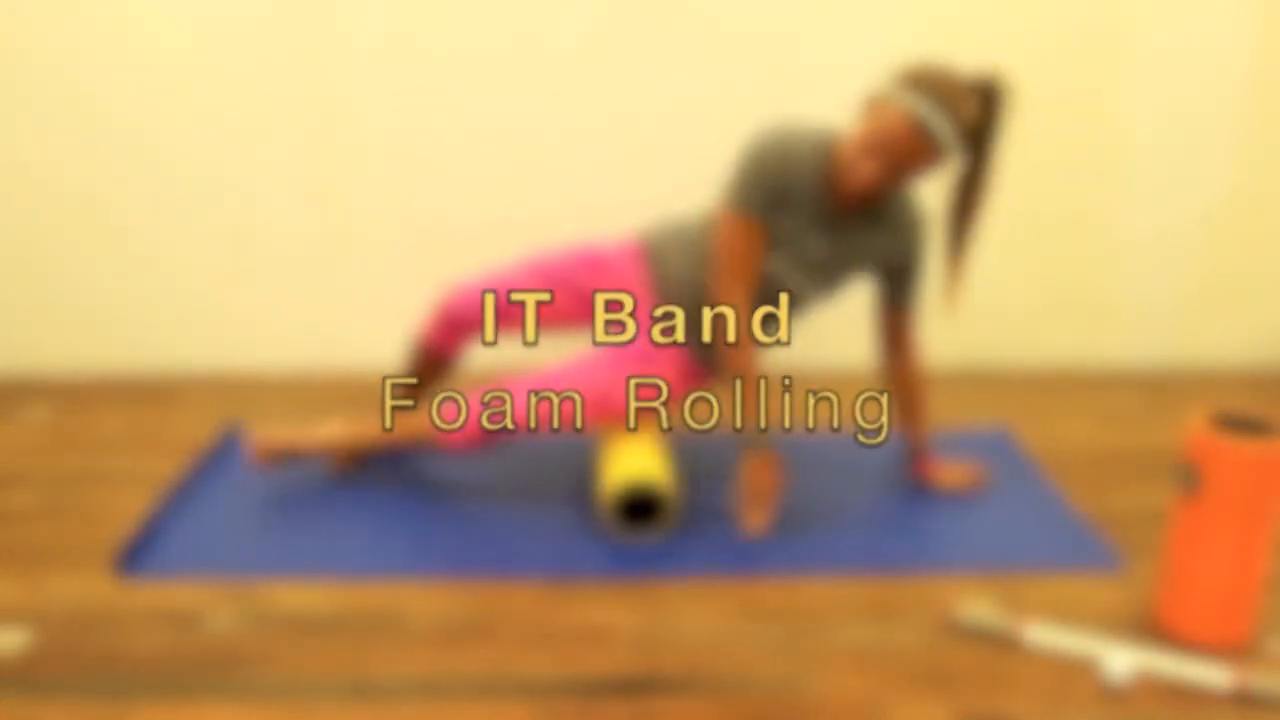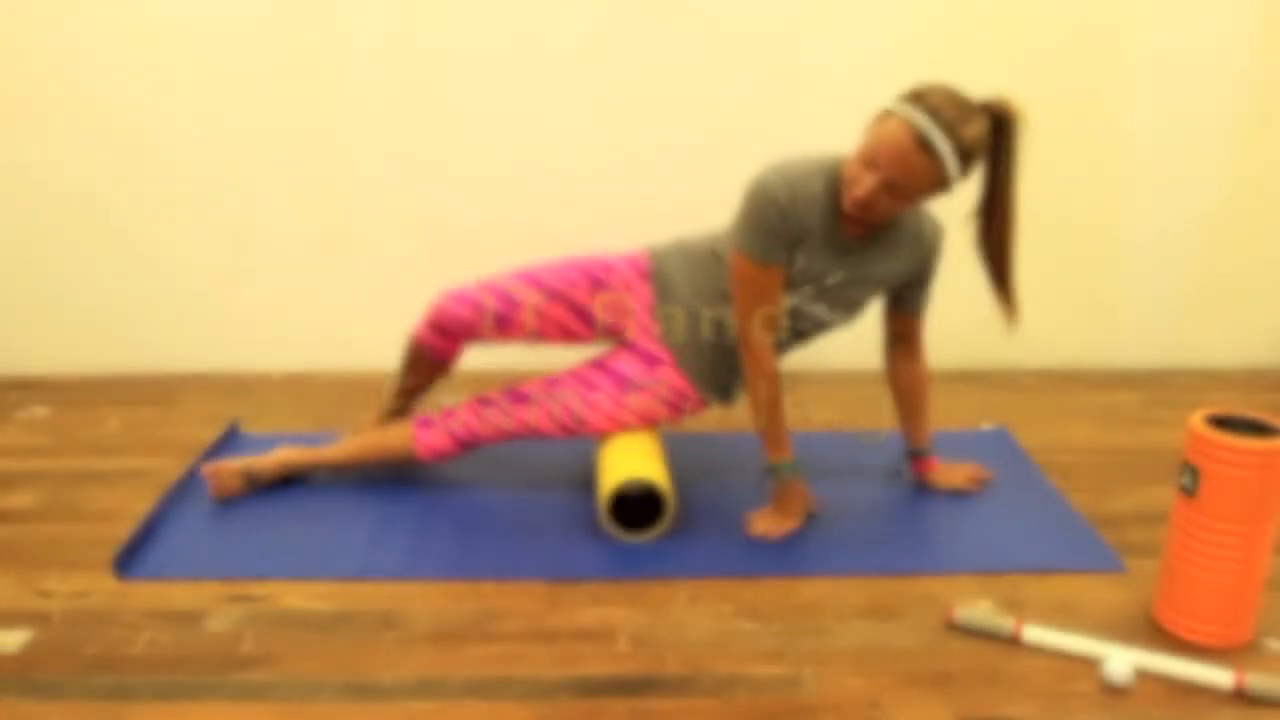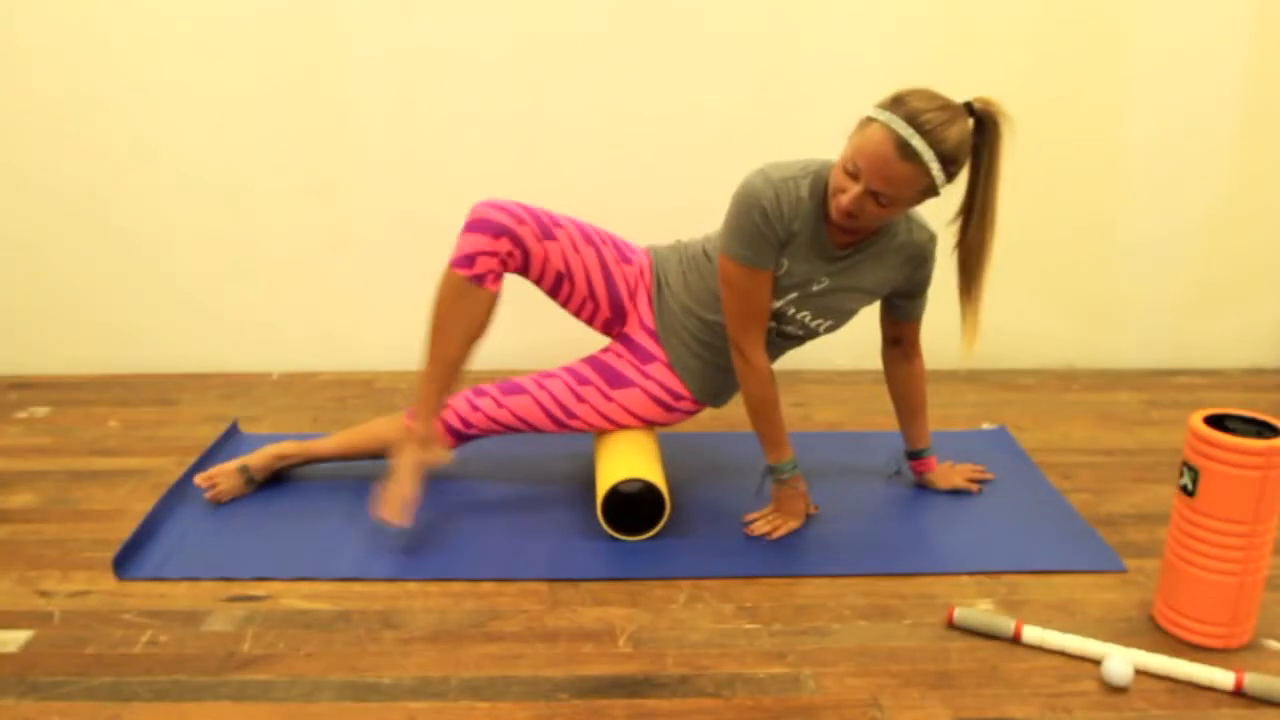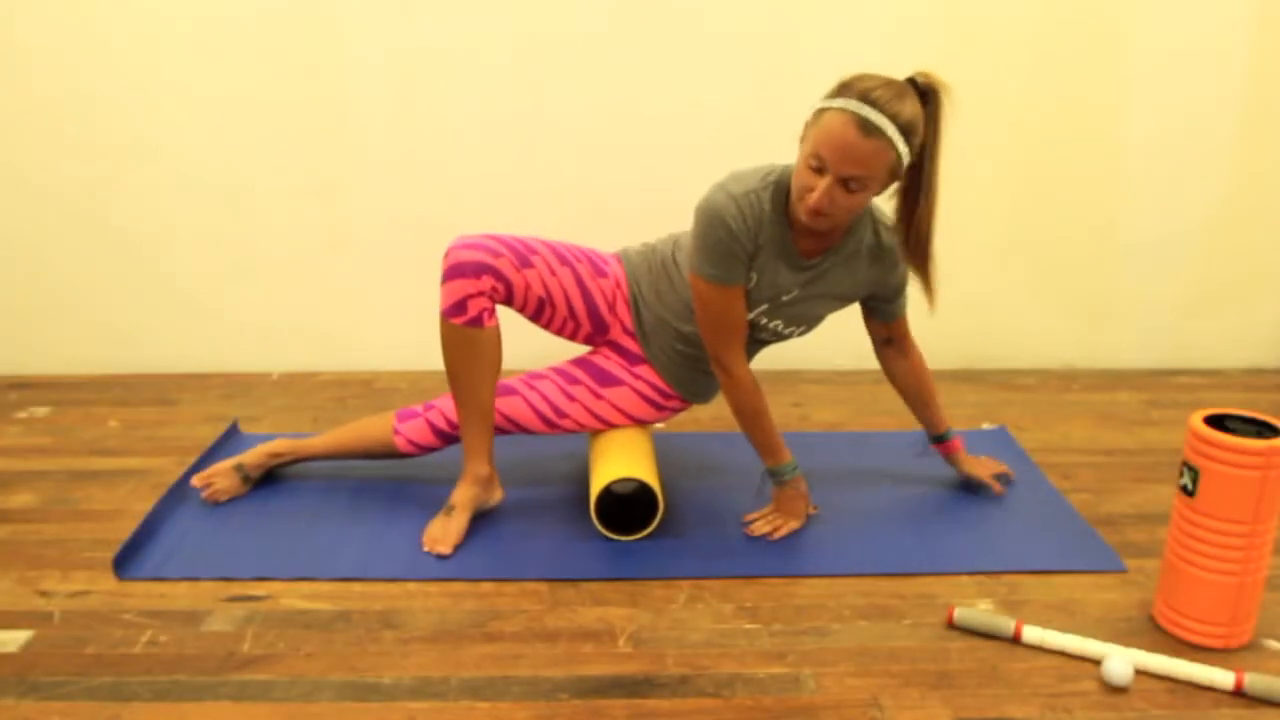
dt=0.4s
person 1, frame 1
left shoulder: (897, 233)
right shoulder: (779, 158)
left elbow: (898, 348)
right elbow: (731, 304)
left wrist: (922, 457)
right wrist: (757, 444)
left hip: (681, 354)
right hip: (643, 274)
right knee: (462, 312)
left ankle: (352, 440)
right ankle: (393, 417)
person 1, frame 2
left shoulder: (916, 245)
right shoulder: (786, 192)
left elbow: (904, 352)
right elbow: (757, 346)
left wrist: (924, 459)
right wrist: (784, 475)
left hip: (680, 374)
right hip: (647, 289)
left knee: (481, 421)
right knee: (456, 314)
left ankle: (302, 460)
right ankle: (393, 417)
person 1, frame 3
left shoulder: (909, 252)
right shoulder: (771, 196)
left elbow: (903, 355)
right elbow: (750, 350)
left wrist: (923, 461)
right wrist: (787, 474)
left hip: (675, 377)
right hip: (642, 289)
left knee: (479, 413)
right knee: (496, 224)
left ankle: (290, 456)
right ankle: (418, 433)
person 1, frame 4
left shoulder: (877, 252)
right shoulder: (734, 208)
left elbow: (897, 348)
right elbow: (731, 364)
left wrist: (952, 452)
right wrist: (786, 475)
left hip: (658, 376)
right hip: (618, 293)
left knee: (454, 415)
right knee: (471, 261)
right ankle: (479, 474)
